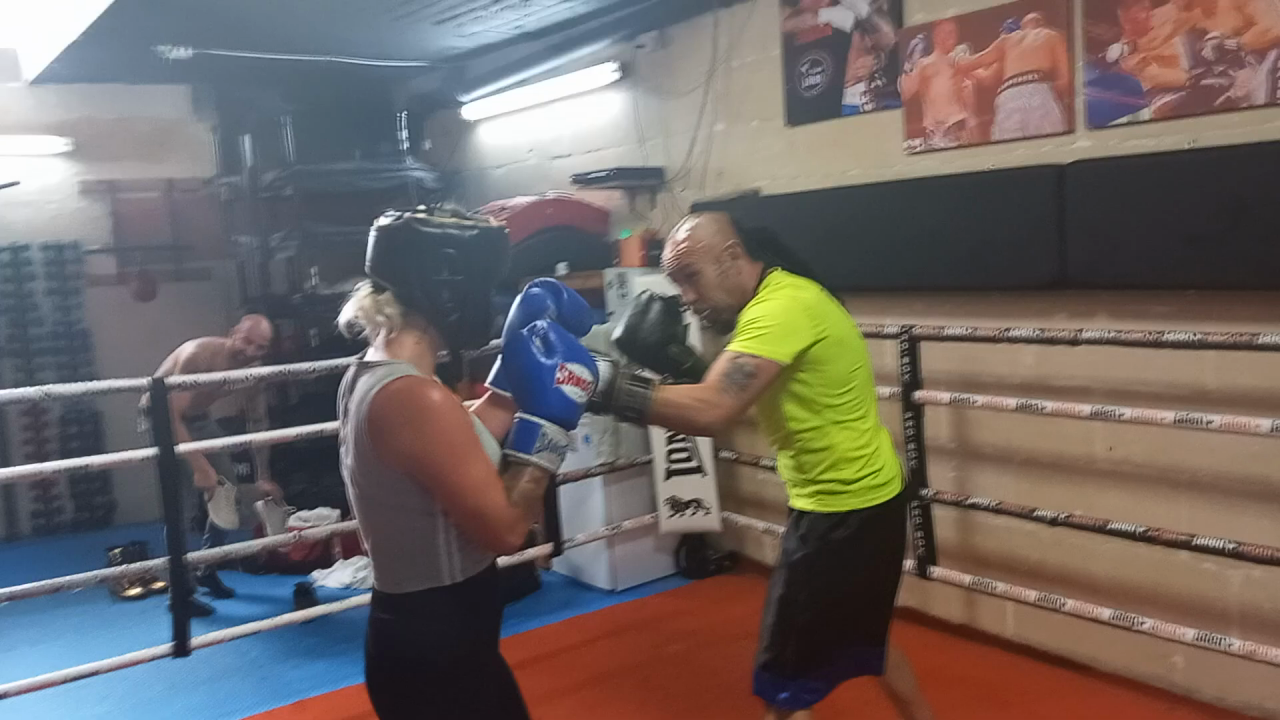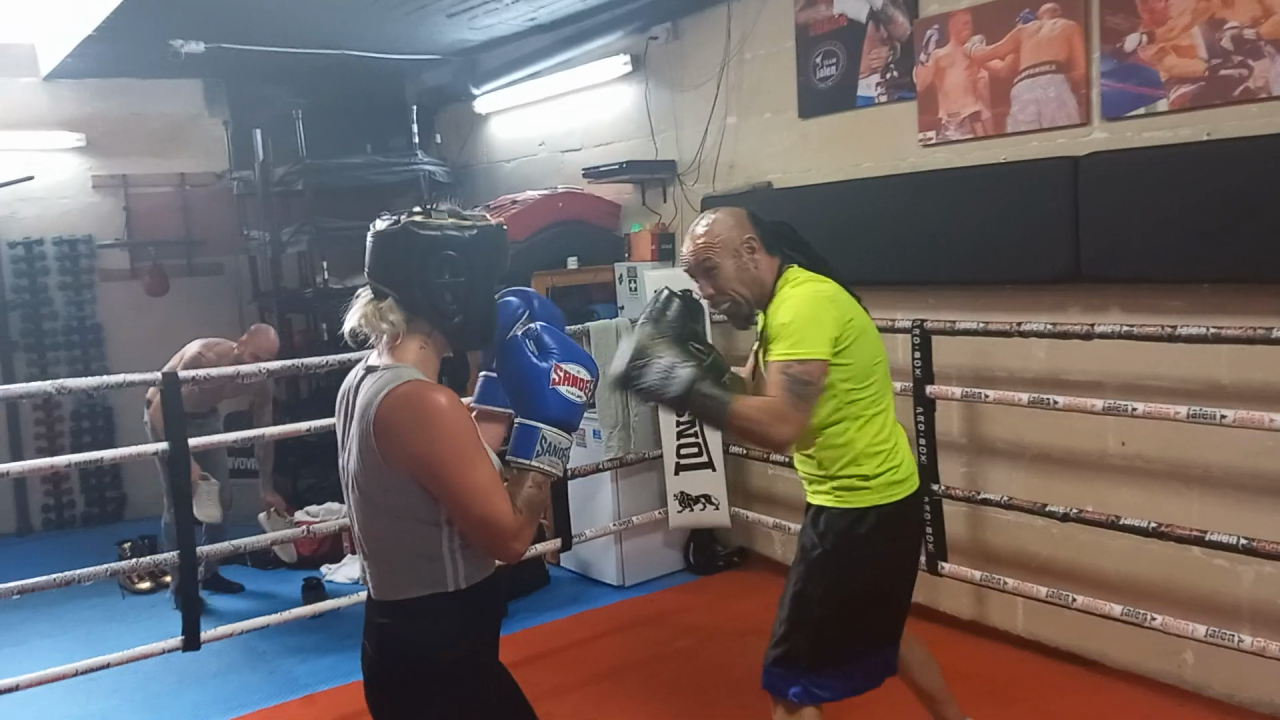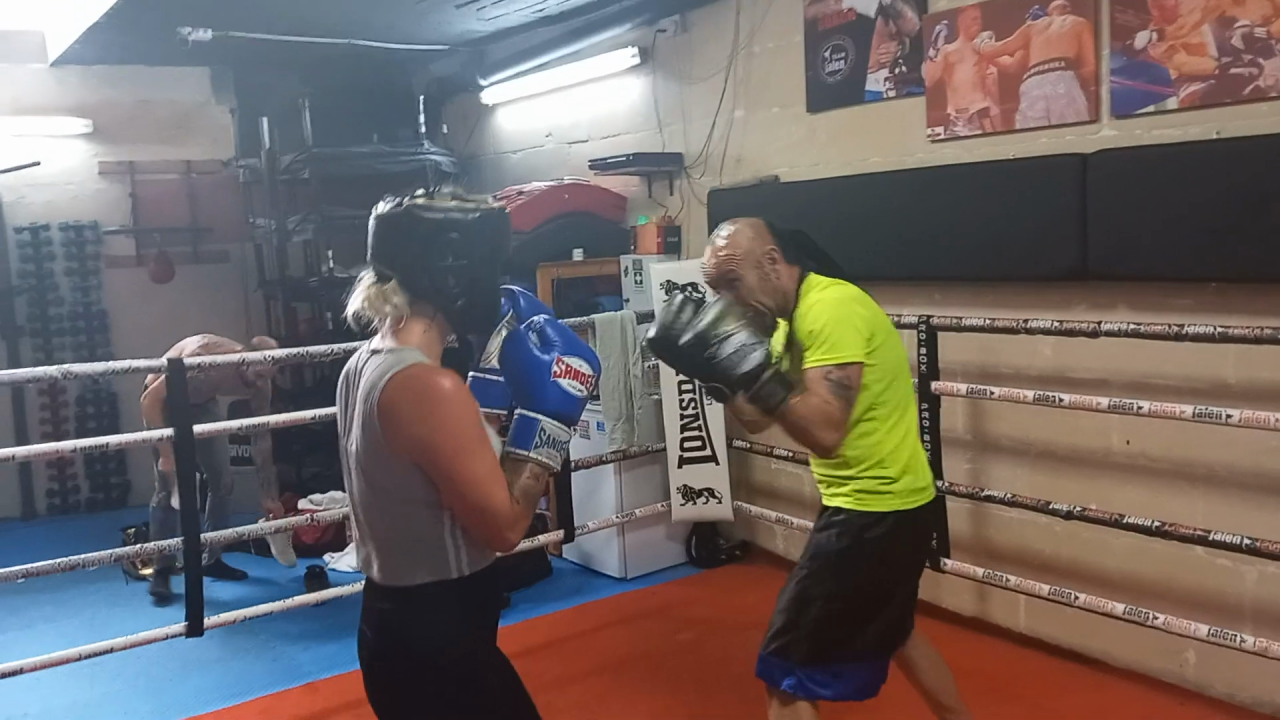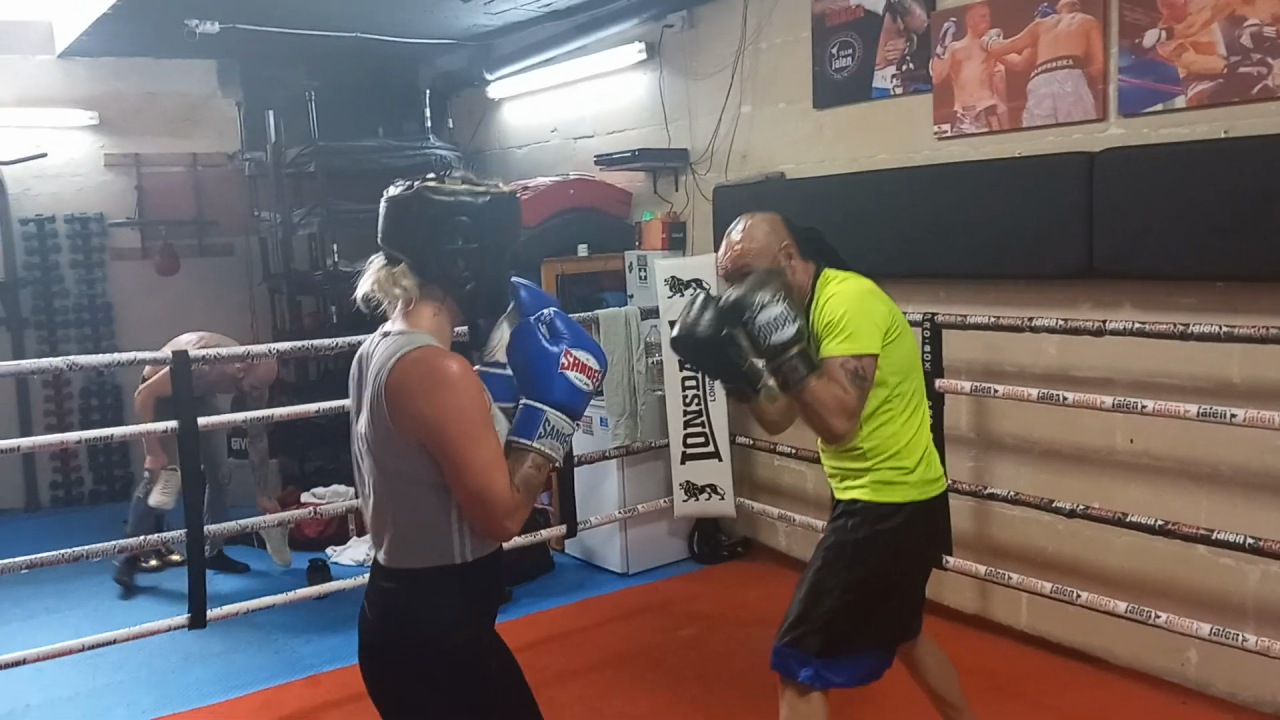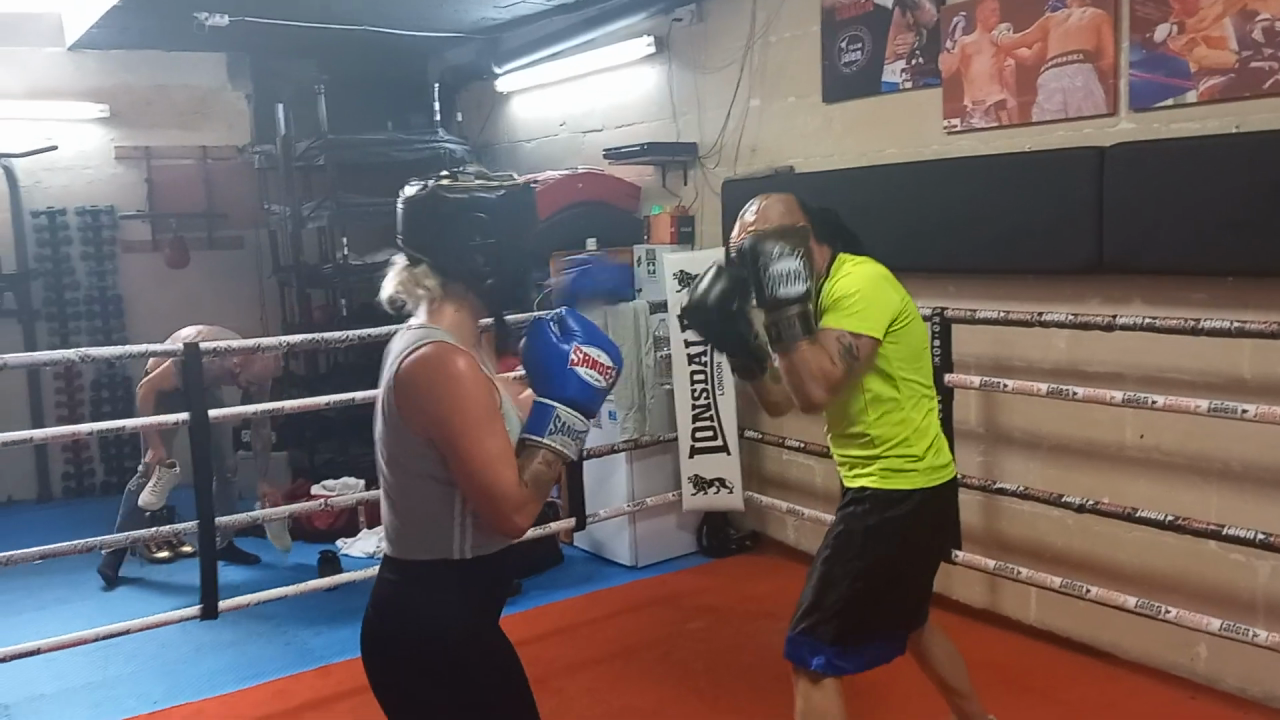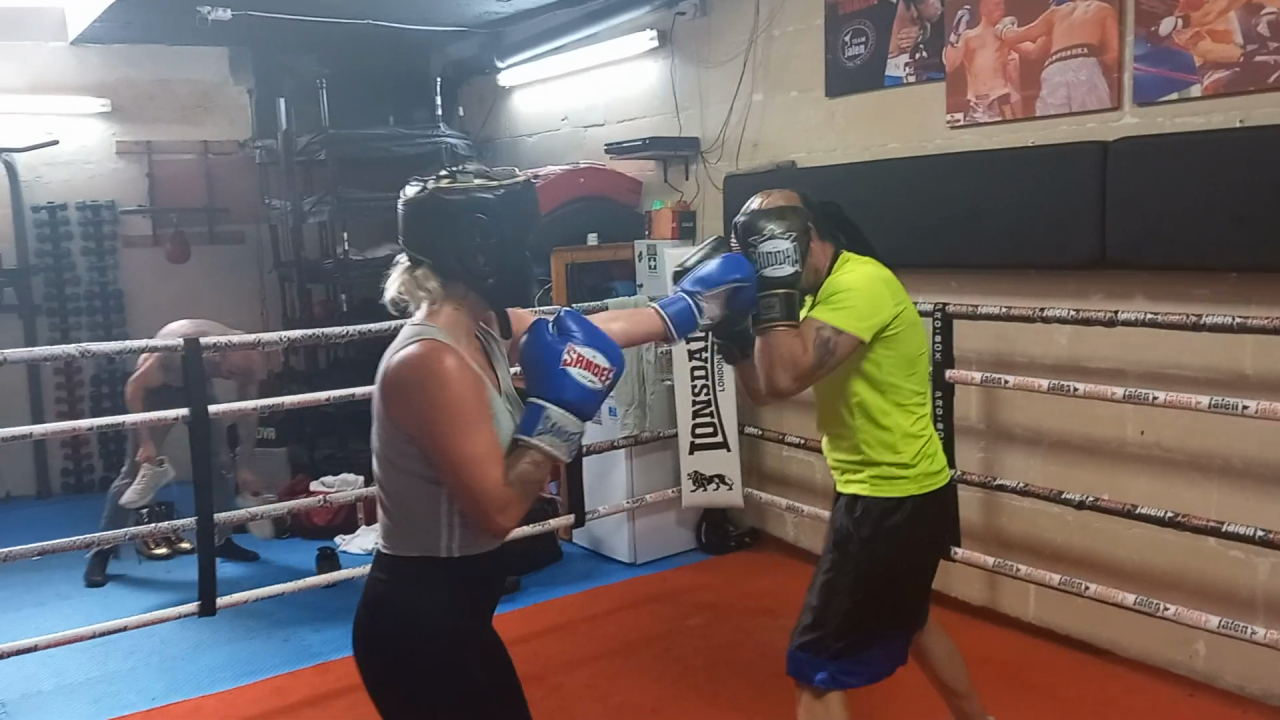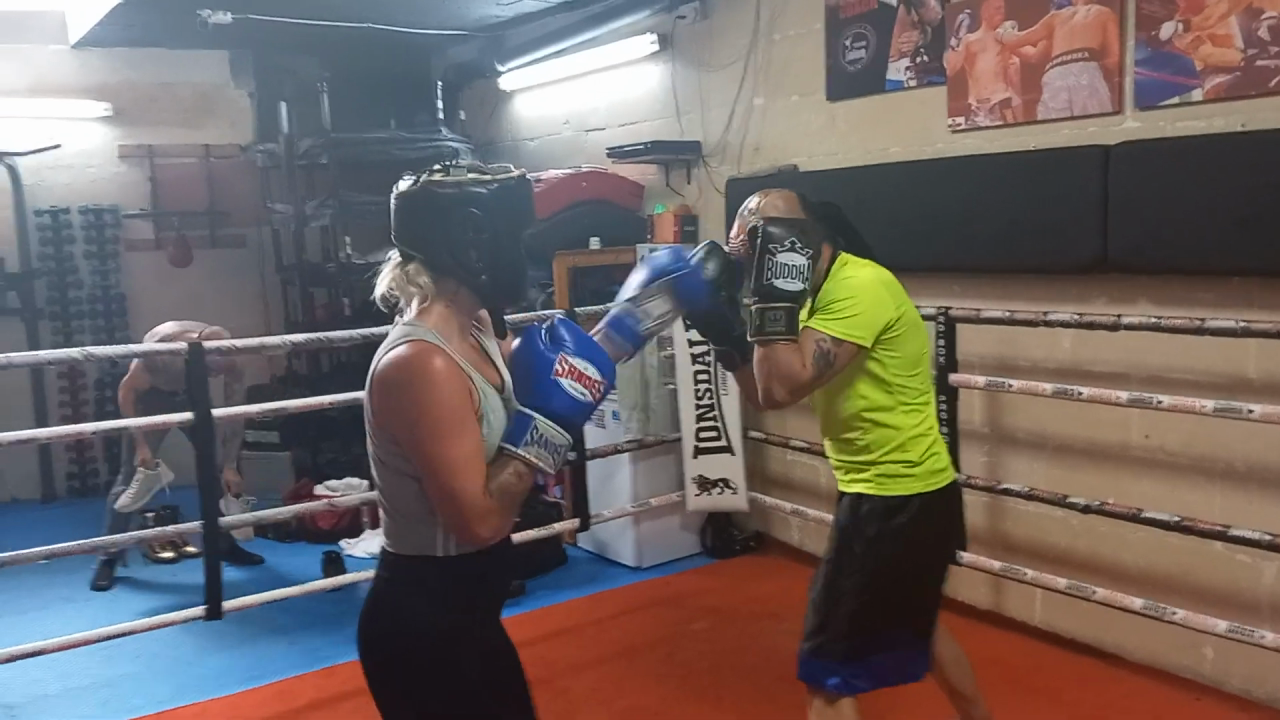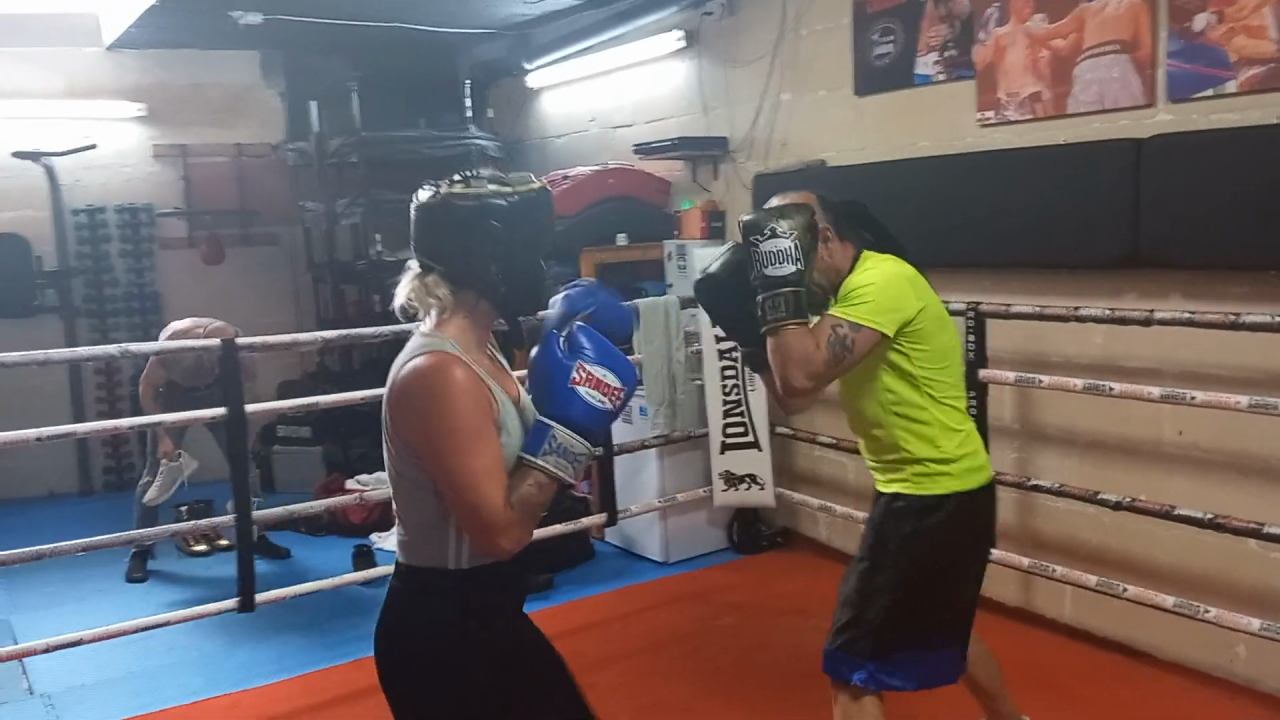
dt=0.1s
person 1, frame 1
left shoulder: (368, 376)
right shoulder: (416, 397)
right elbow: (505, 530)
left wrist: (519, 374)
right wrist: (549, 419)
left hip: (412, 632)
right hip: (437, 651)
person 1, frame 2
left shoulder: (367, 380)
right shoulder: (422, 402)
right elbow: (510, 536)
left wrist: (513, 386)
right wrist: (548, 422)
left hip: (412, 635)
right hip: (437, 655)
person 1, frame 3
left shoulder: (368, 365)
right shoulder: (427, 386)
right elbow: (504, 527)
left wrist: (497, 377)
right wrist: (547, 413)
left hip: (410, 622)
right hip: (434, 641)
person 1, frame 4
left shoulder: (382, 349)
right shoulder: (435, 369)
right elbow: (503, 514)
left wrist: (500, 372)
right wrist: (552, 405)
left hip: (410, 609)
right hip: (435, 626)
person 1, frame 5
left shoulder: (438, 339)
right shoulder: (443, 363)
right elbow: (512, 509)
left wrist: (570, 325)
right wrist: (569, 403)
right hip: (427, 622)
person 1, frame 6
left shoulder: (477, 327)
right shoulder: (429, 363)
left elbow: (589, 332)
right elbow: (498, 511)
left wrist: (687, 307)
right wrist: (559, 404)
person 1, frame 7
left shoulder: (469, 327)
right shoulder: (418, 364)
left elbow: (530, 377)
right elbow: (480, 520)
left wrist: (631, 322)
right wrist: (548, 416)
right hip: (421, 619)
person 1, frame 8
left shoulder: (474, 347)
right shoulder: (440, 373)
right elbow: (500, 530)
left wrist: (565, 360)
right wrist: (569, 427)
left hip: (490, 614)
right hip: (439, 624)
person 2, frame 1
left shoulder: (783, 308)
right shoulder: (771, 301)
left elbow: (708, 411)
right elbow: (724, 405)
left wrist: (609, 386)
right wrist: (663, 352)
left hip: (845, 513)
right hip: (862, 505)
right knee: (858, 634)
person 2, frame 2
left shoulder: (805, 303)
right shoulder: (787, 300)
left elbow: (780, 427)
right elbow: (758, 400)
left wrist: (688, 387)
right wrist: (694, 365)
left hip: (862, 509)
right hip: (879, 500)
right knee: (878, 631)
person 2, frame 3
left shoulder: (830, 307)
right shoulder: (793, 317)
left elbow: (825, 430)
right elbow: (759, 415)
left wrist: (754, 364)
right wrist: (712, 367)
left hip: (875, 514)
right hip: (893, 507)
left knee: (785, 673)
right knee: (888, 632)
person 2, frame 4
left shoulder: (849, 300)
right shoulder: (808, 309)
left elbow: (837, 421)
right elbow: (778, 417)
left wrist: (781, 344)
right wrist: (730, 367)
left hip: (888, 506)
right hip: (902, 500)
left knee: (800, 665)
right knee: (897, 629)
person 2, frame 5
left shoulder: (858, 283)
right shoulder: (824, 290)
left elbow: (815, 392)
right elbow: (778, 400)
left wrist: (787, 295)
right wrist: (733, 331)
left hip: (896, 494)
right hip: (913, 490)
left knee: (812, 656)
right knee: (905, 617)
person 2, frame 6
left shoulder: (859, 284)
right shoulder: (827, 288)
left elbow: (783, 379)
right elbow: (763, 389)
left wrist: (777, 280)
right wrist: (731, 325)
left hip: (890, 499)
right hip: (910, 494)
left knee: (818, 667)
right knee: (904, 620)
person 2, frame 7
left shoulder: (860, 285)
right shoulder: (828, 290)
left elbow: (783, 386)
right elbow: (765, 394)
left wrist: (779, 289)
right wrist: (725, 329)
left hip: (896, 500)
right hip: (912, 494)
left knee: (828, 670)
right knee: (911, 623)
person 2, frame 8
left shoulder: (882, 280)
right shoulder: (852, 286)
left elbow: (802, 378)
right elbow: (789, 395)
left wrist: (782, 280)
right wrist: (744, 326)
left hip: (934, 498)
right hip: (948, 492)
left knee: (853, 666)
right knee: (941, 620)
person 3, frame 1
right shoulder: (200, 357)
left elbow: (257, 422)
right elbow: (169, 415)
left wrist: (263, 476)
right wrist: (198, 466)
left hip: (199, 419)
left knee: (224, 491)
right knee: (184, 507)
left ankle: (205, 572)
person 3, frame 2
left shoulder: (261, 383)
right shoulder: (204, 358)
right elbow: (158, 409)
left wrist: (267, 489)
right wrist: (186, 462)
left hip: (205, 416)
right hip: (166, 414)
left knee: (221, 494)
left ankle: (209, 573)
right ankle: (181, 586)
person 3, frame 3
left shoulder: (259, 381)
right shoulder: (202, 359)
left elbow: (261, 439)
right elbow: (150, 398)
left wrist: (268, 495)
right wrist: (166, 452)
left hip: (203, 404)
right hip: (165, 399)
left knee: (221, 481)
right knee: (169, 480)
left ankle: (213, 560)
right ankle: (161, 570)
person 3, frame 4
left shoulder: (254, 385)
right shoulder: (200, 362)
left elbow: (257, 438)
right elbow: (144, 395)
left wrist: (265, 495)
right wrist: (153, 451)
left hip: (200, 397)
right hip: (159, 396)
left knee: (220, 474)
right knee: (158, 472)
left ankle: (213, 552)
right ankle: (131, 557)
person 3, frame 5
left shoulder: (258, 373)
right shoulder: (200, 356)
left elbow: (261, 428)
right elbow: (145, 390)
left wrist: (263, 482)
right wrist: (154, 445)
left hip: (204, 391)
right hip: (164, 389)
left knee: (227, 466)
right knee: (152, 468)
left ankle: (225, 544)
right ankle: (116, 550)
person 3, frame 6
left shoulder: (245, 364)
left elbow: (248, 414)
right elbow: (134, 387)
left wrist: (245, 467)
right wrist: (145, 442)
right hip: (154, 386)
left knee: (223, 463)
right knee: (137, 467)
left ankle: (221, 540)
right ankle: (103, 551)
person 3, frame 7
left shoulder: (230, 363)
right elbow: (126, 392)
left wrist: (230, 466)
right wrist: (140, 444)
left hip: (191, 395)
right hip: (150, 395)
left knee: (218, 467)
right knee: (133, 474)
left ankle: (226, 544)
right ankle: (109, 558)
person 3, frame 8
left shoulder: (240, 358)
right shoulder: (174, 342)
right elbow: (146, 388)
right wrist: (162, 436)
left hip: (213, 389)
right hip: (171, 389)
right knee: (158, 469)
left ankle: (255, 536)
right ankle: (140, 551)
